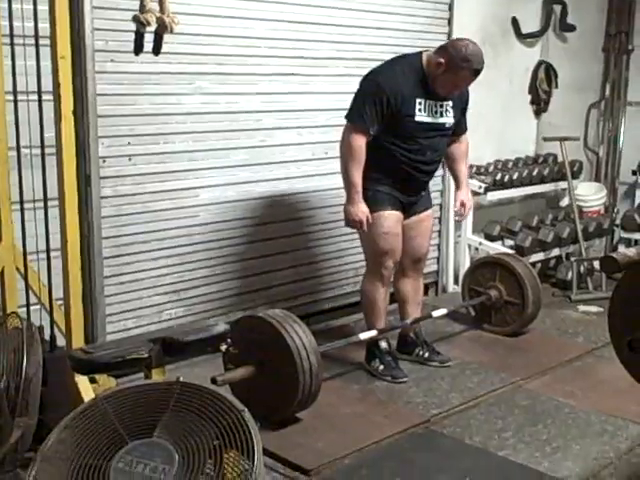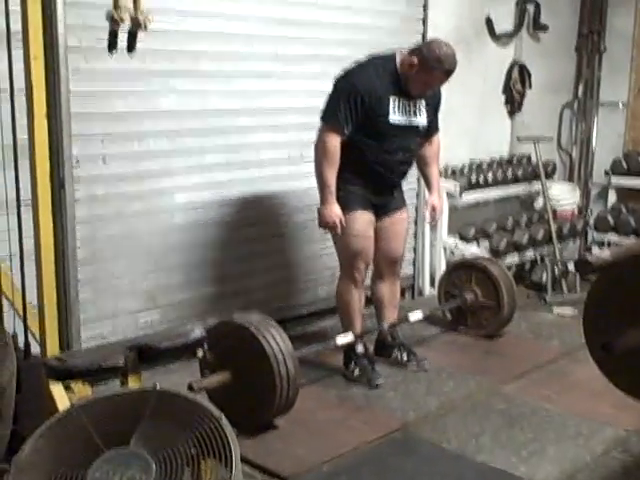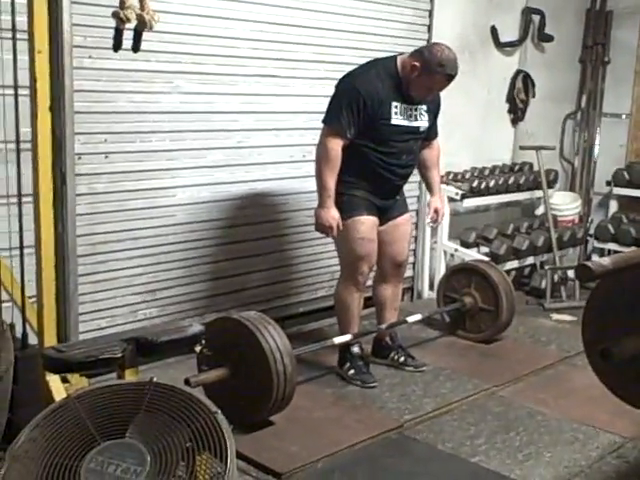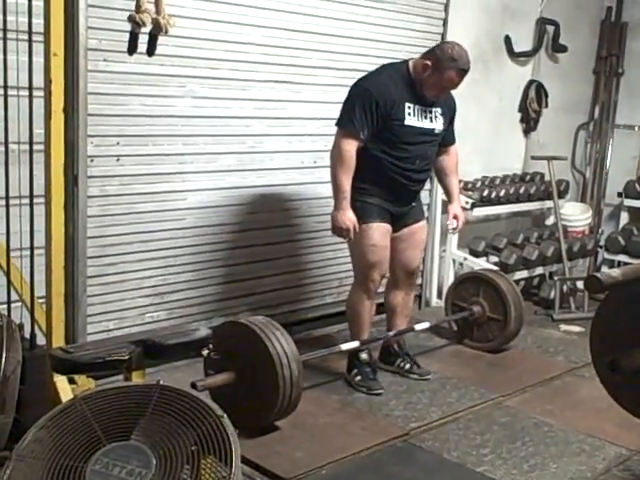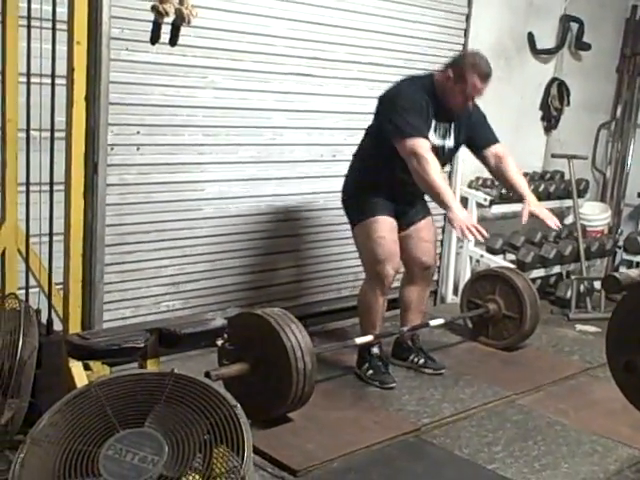
dt=1s
person 1, frame 1
left shoulder: (458, 91)
right shoulder: (387, 81)
left elbow: (457, 139)
right elbow: (354, 137)
left wrist: (462, 185)
right wrist: (354, 197)
left hip: (418, 189)
right hip: (380, 187)
left knee: (414, 264)
right knee: (383, 266)
left ankle: (411, 339)
right ankle: (377, 348)
person 1, frame 2
left shoulder: (430, 91)
right shoulder: (361, 81)
left elbow: (428, 140)
right elbow: (329, 137)
left wrist: (434, 188)
right wrist: (328, 199)
left hip: (391, 190)
right hip: (353, 189)
left knee: (390, 266)
right knee: (356, 268)
left ankle: (387, 341)
right ankle: (355, 351)
person 1, frame 3
left shoulder: (430, 95)
right shoulder: (363, 85)
left elbow: (428, 144)
right elbow: (331, 142)
left wrist: (435, 192)
right wrist: (326, 202)
left hip: (393, 194)
right hip: (355, 192)
left knee: (395, 267)
right knee: (358, 271)
left ankle: (386, 343)
right ankle: (349, 353)
person 1, frame 4
left shoulder: (445, 102)
right shoulder: (376, 88)
left elbow: (446, 151)
right elbow: (345, 145)
left wrist: (454, 199)
right wrist: (342, 205)
left hip: (409, 202)
right hip: (369, 200)
left knee: (407, 274)
right knee: (370, 278)
left ankle: (394, 350)
right ankle: (359, 359)
person 1, frame 5
left shoulder: (467, 110)
right shoulder: (407, 98)
left elbow: (497, 156)
right elbow: (419, 157)
left wrist: (528, 198)
right wrist: (453, 208)
left hip: (409, 197)
right hip: (370, 194)
left knee: (423, 265)
right knee: (384, 271)
left ankle: (406, 346)
right ankle: (368, 354)
